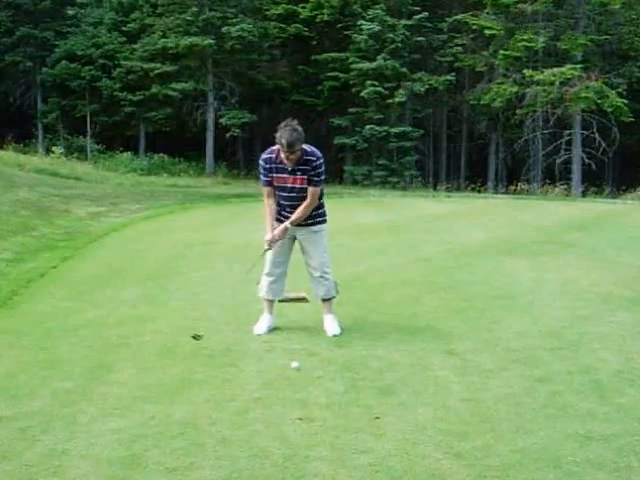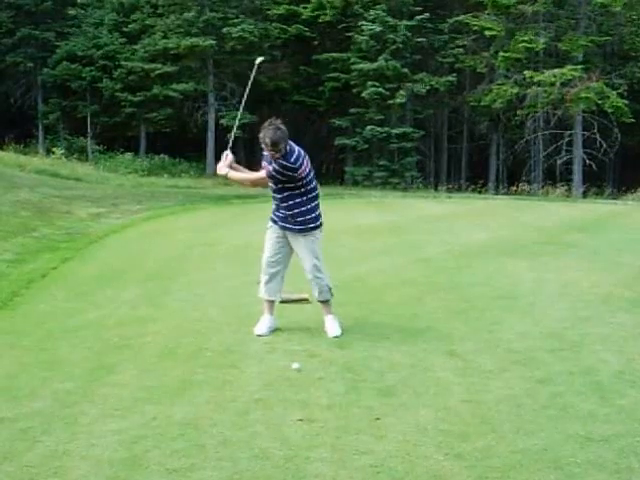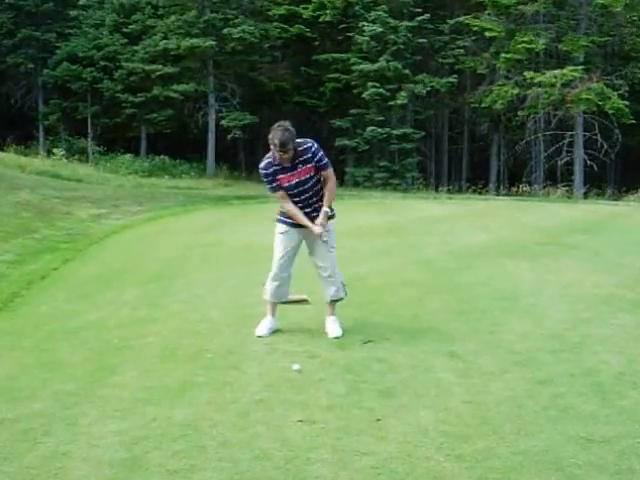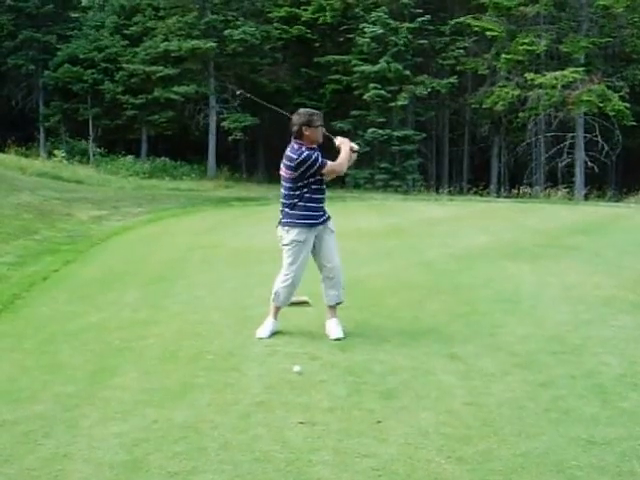
dt=0.5s
person 1, frame 1
left shoulder: (315, 159)
right shoulder: (267, 159)
left elbow: (312, 201)
right elbow: (269, 198)
left wrist: (286, 226)
right wrist: (270, 230)
left hip: (311, 222)
right hip: (281, 219)
left knee: (319, 267)
right knee: (272, 267)
left ankle: (328, 315)
right ankle: (267, 315)
person 1, frame 2
left shoulder: (291, 160)
right shoulder: (271, 151)
left elbow: (257, 181)
right elbow: (262, 179)
left wrist: (227, 172)
right wrist: (233, 165)
left hip: (304, 224)
right hip: (279, 221)
left knee: (314, 269)
right knee: (270, 266)
left ankle: (329, 316)
right ankle: (268, 316)
person 1, frame 3
left shoulder: (310, 147)
right shoulder: (267, 167)
left elbow: (330, 181)
right elbow: (285, 202)
left wrist: (323, 213)
right wrist: (307, 224)
left hip: (320, 218)
right hip: (290, 223)
left knee: (328, 266)
right knee: (279, 268)
left ankle: (331, 316)
right ankle: (270, 317)
person 1, frame 4
left shoulder: (308, 149)
right shoulder: (299, 155)
left elbow: (326, 173)
right elbow: (337, 169)
left wrist: (347, 154)
right wrist: (345, 147)
left hip: (320, 222)
right hip: (297, 226)
left knee: (332, 268)
right knee: (291, 274)
left ankle: (332, 319)
right ankle: (272, 319)
